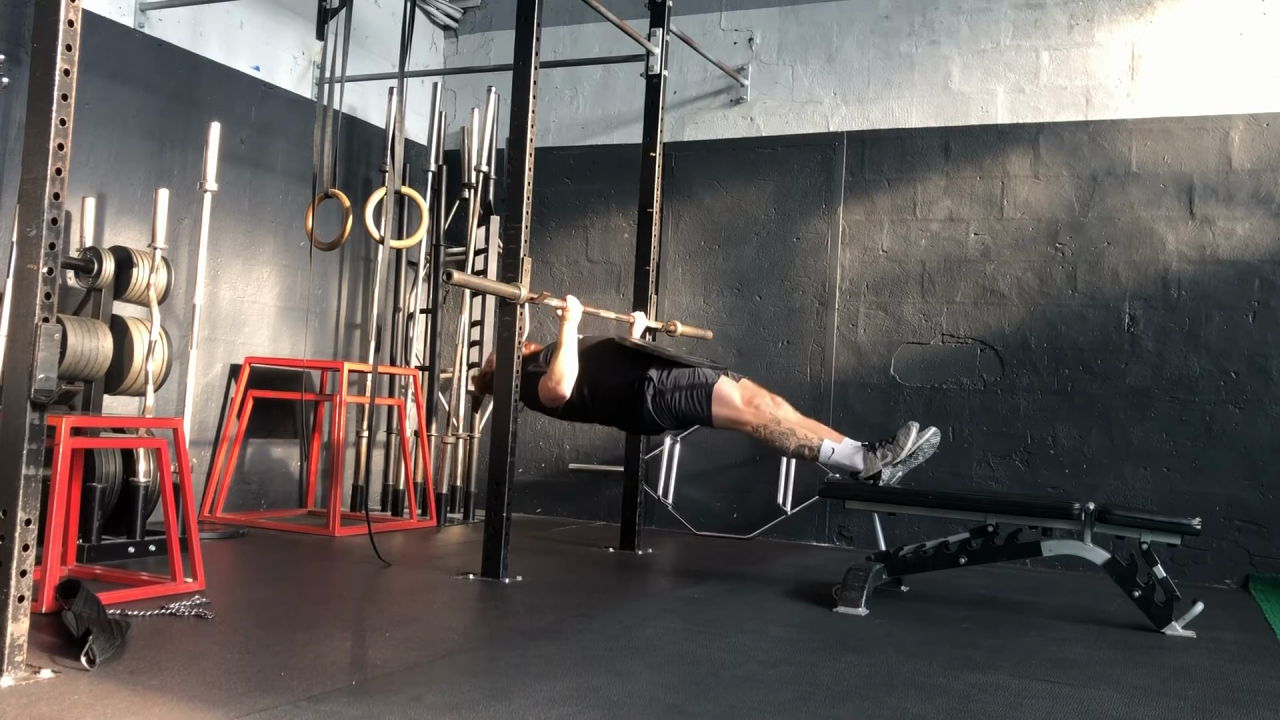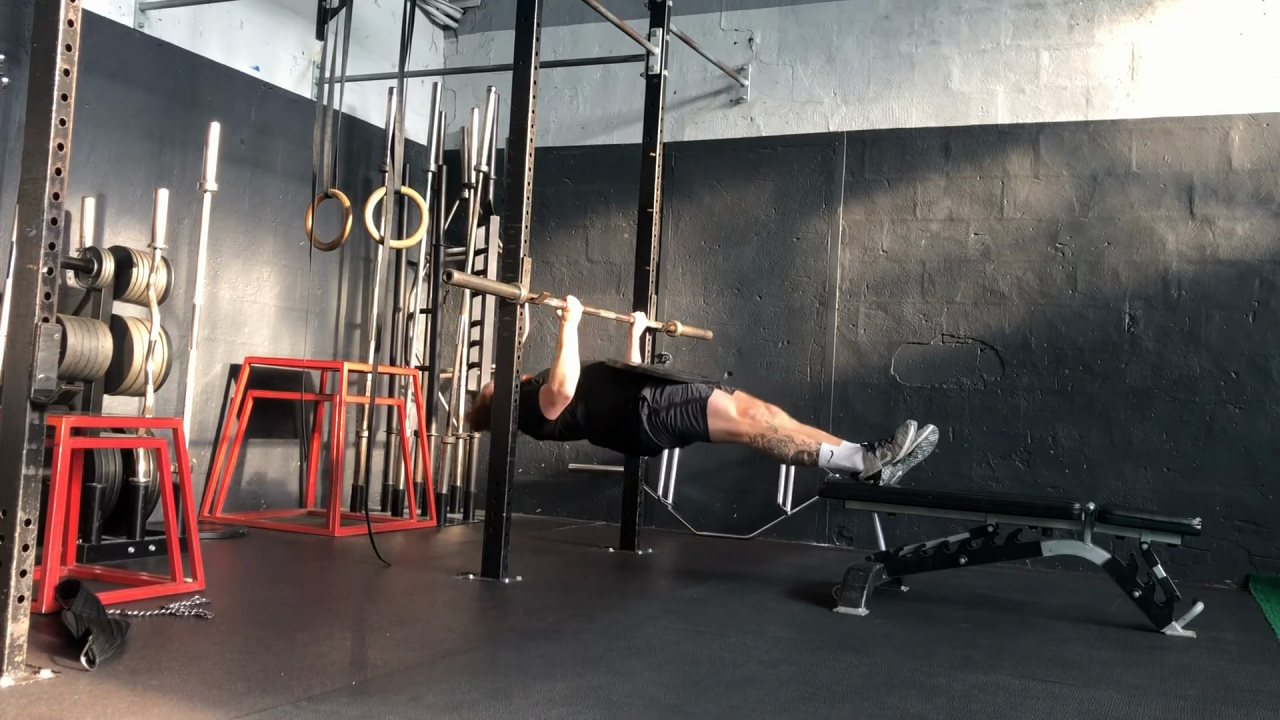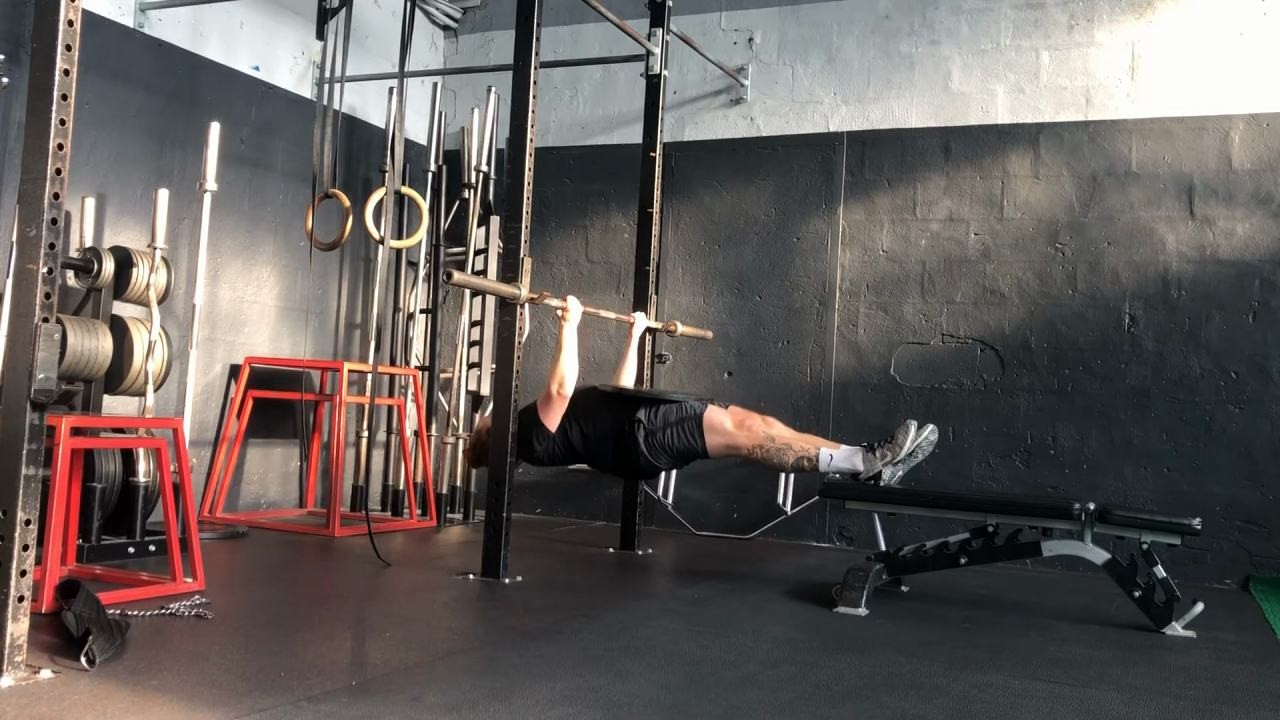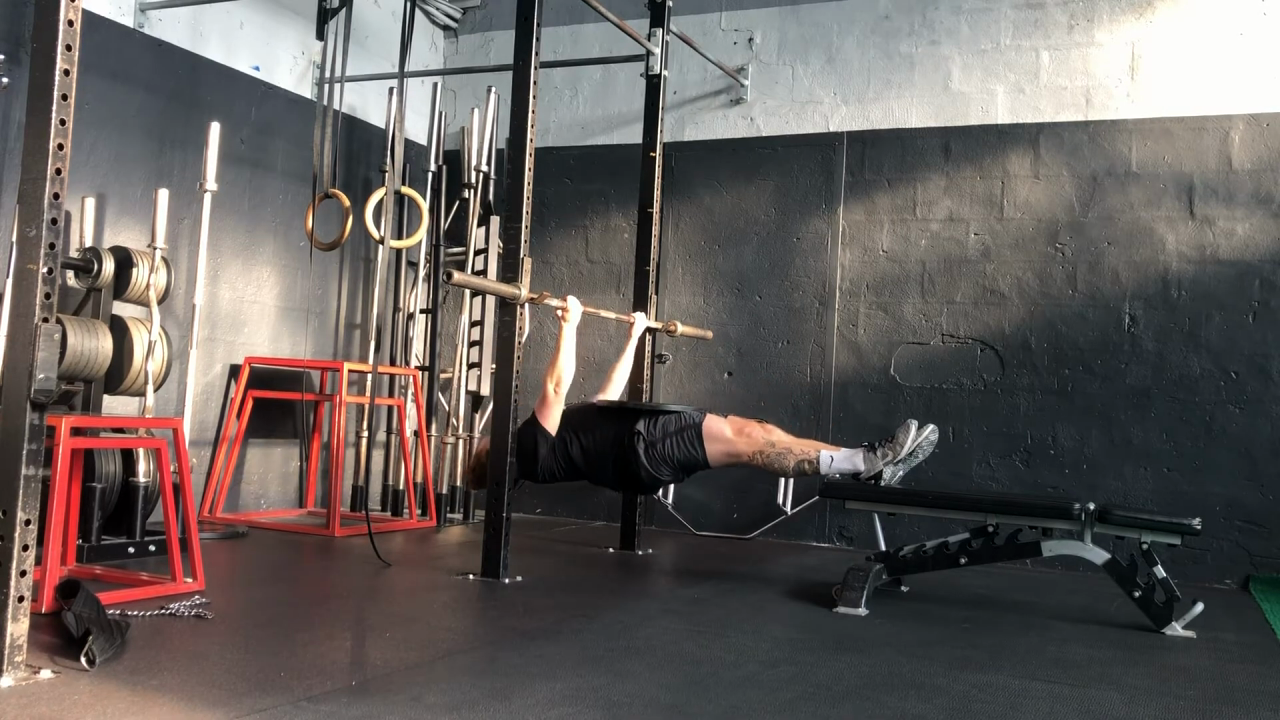
dt=0.4s
person 1, frame 1
left shoulder: (546, 362)
right shoulder: (532, 380)
right elbow: (562, 387)
left wrist: (635, 334)
right wrist: (568, 324)
left hip: (653, 376)
right hip: (647, 390)
left knee: (761, 401)
right knee: (751, 410)
left ankle: (866, 459)
right ankle: (864, 460)
person 1, frame 2
left shoulder: (539, 390)
right shoulder: (532, 409)
left elbow: (625, 380)
right elbow: (563, 390)
left wrist: (635, 333)
right wrist: (568, 325)
left hip: (646, 398)
right hip: (641, 413)
left knee: (758, 411)
right knee: (745, 419)
left ankle: (865, 459)
right ankle: (863, 461)
person 1, frame 3
left shoulder: (537, 431)
right shoulder: (531, 434)
left elbow: (620, 393)
right elbow: (561, 389)
left wrist: (634, 337)
right wrist: (568, 326)
left hip: (642, 423)
right hip: (639, 435)
left knee: (750, 424)
right knee: (741, 431)
left ankle: (865, 460)
right ankle: (865, 463)
person 1, frame 4
left shoulder: (543, 442)
right shoulder: (532, 448)
left elbow: (609, 396)
right elbow: (557, 388)
left wrist: (633, 338)
right wrist: (568, 326)
left hip: (640, 437)
right hip: (639, 448)
left knee: (753, 432)
right knee: (743, 438)
left ankle: (867, 462)
right ankle: (866, 464)
